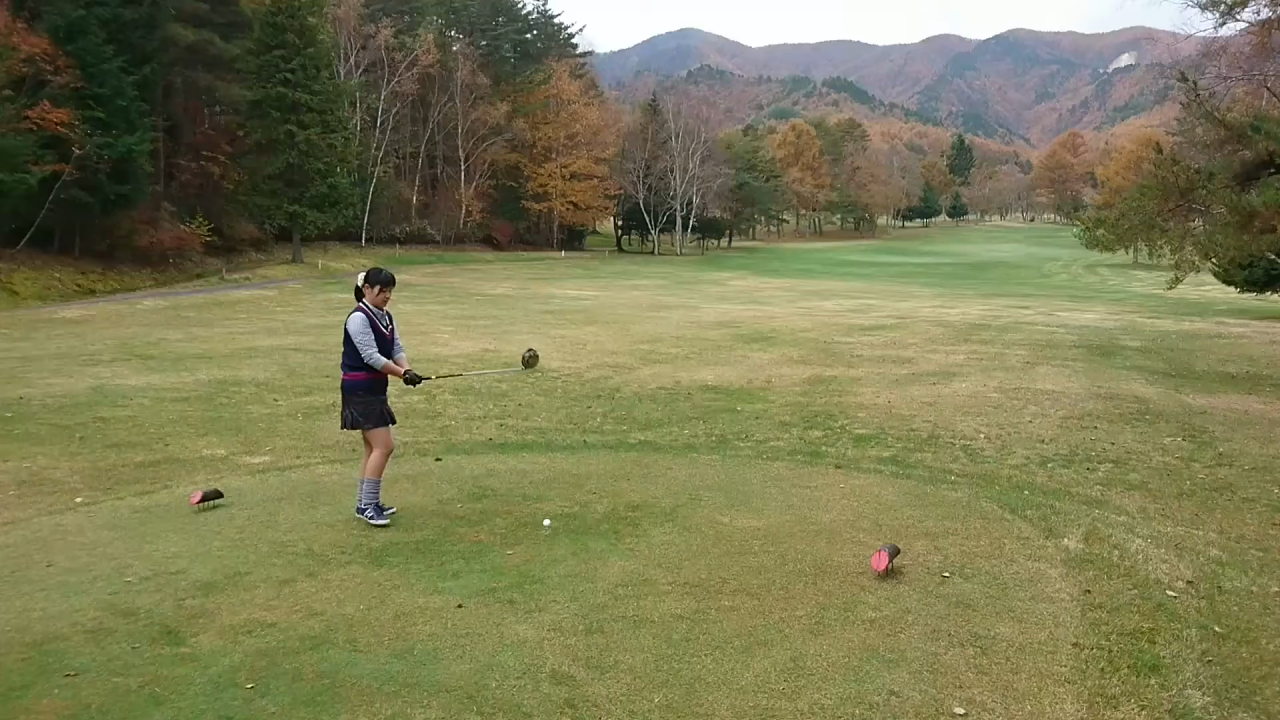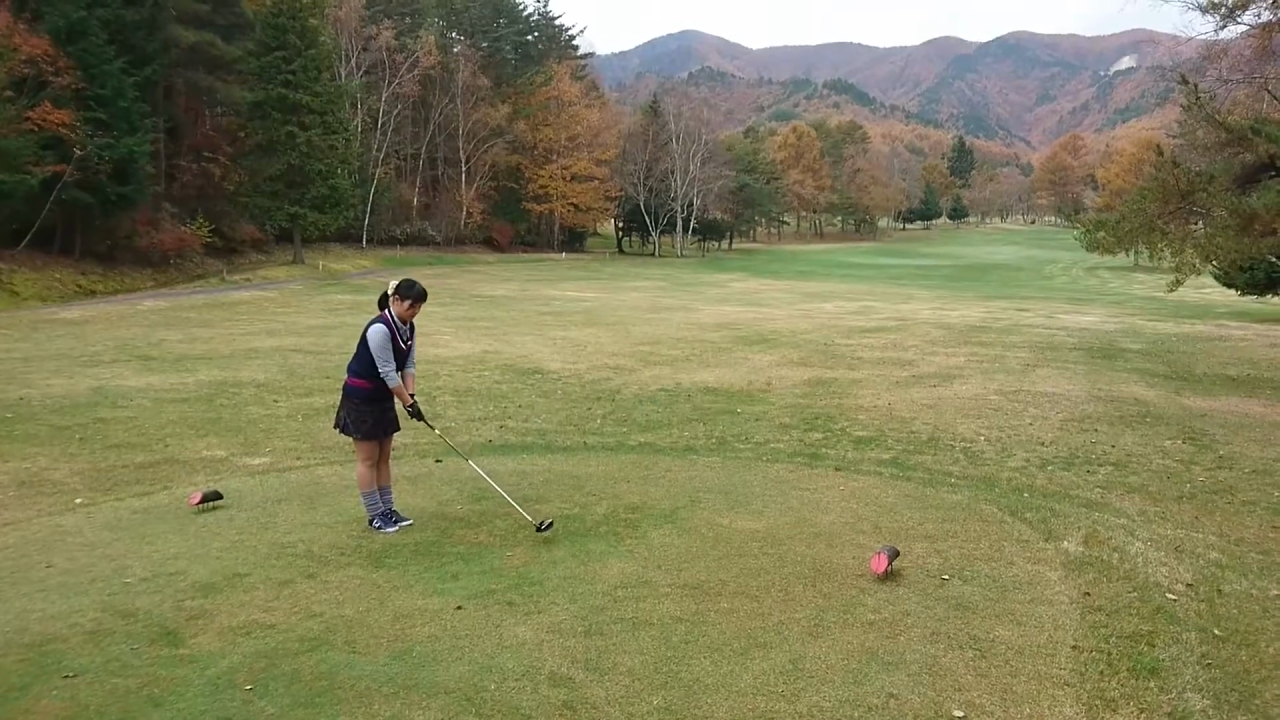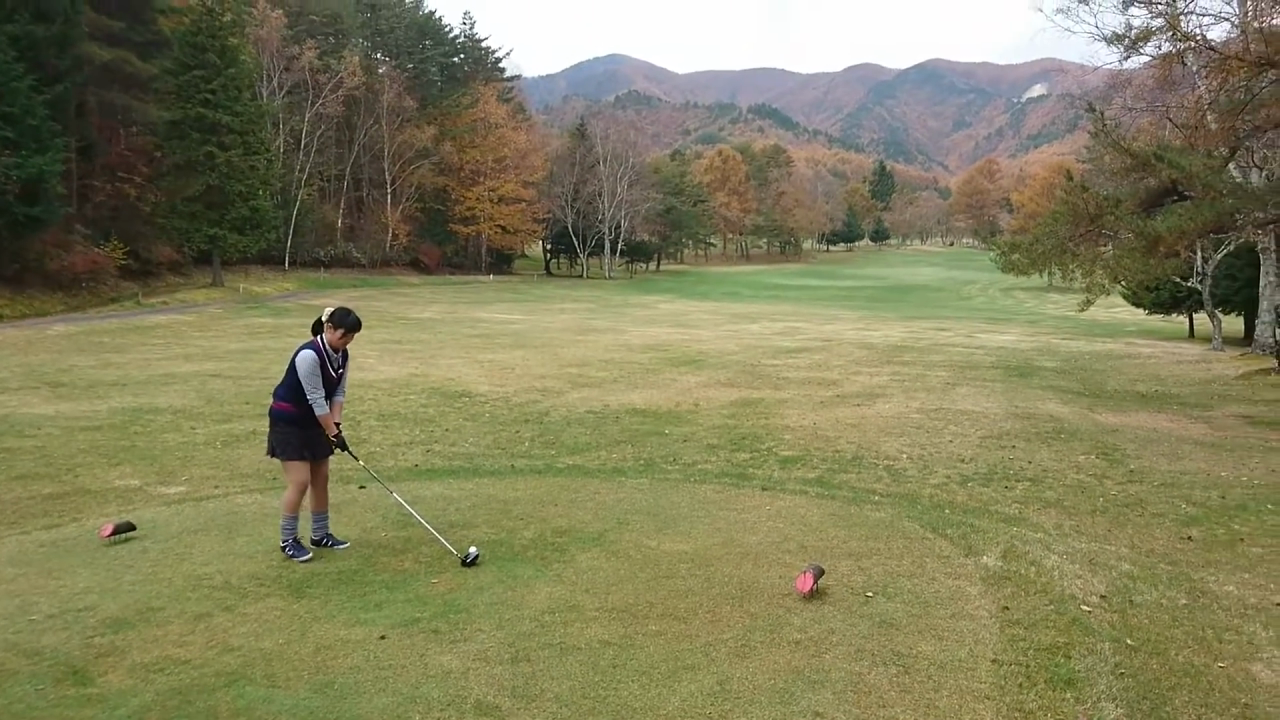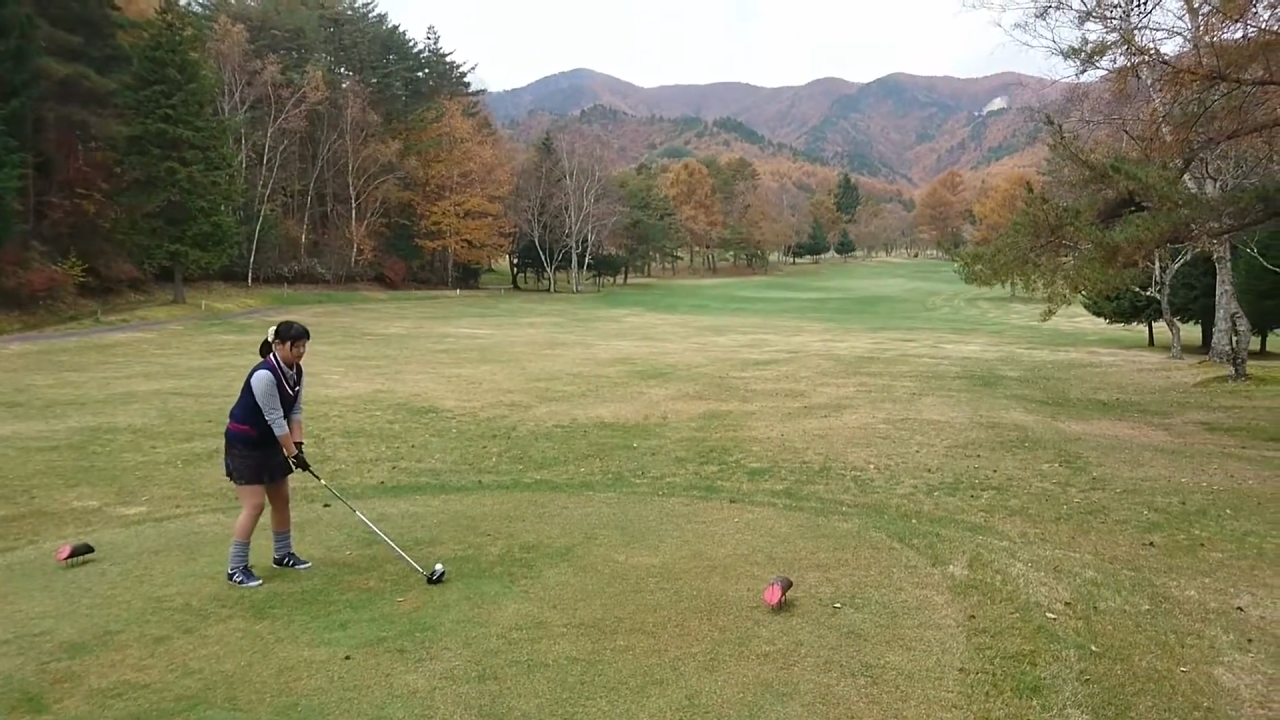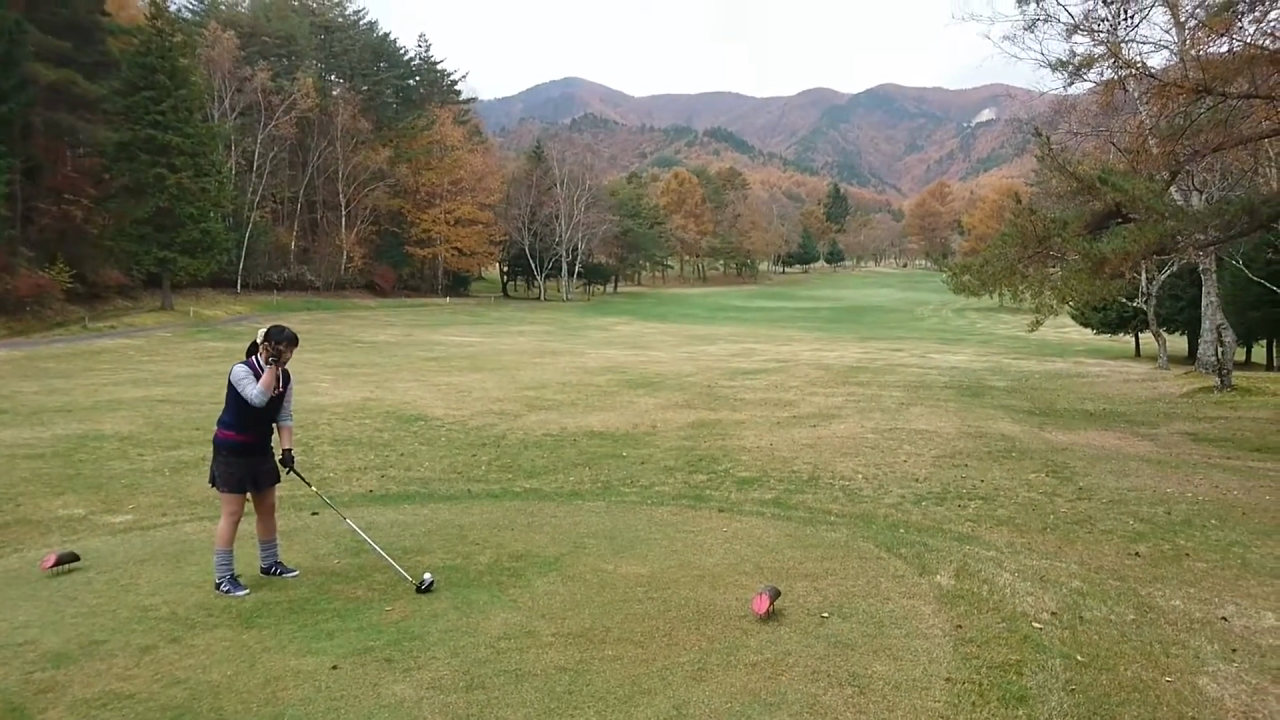
dt=1s
person 1, frame 1
left shoulder: (386, 318)
right shoulder: (358, 318)
left elbow: (396, 349)
right elbow: (371, 357)
left wrist: (406, 370)
right wrist: (403, 374)
left hip: (376, 389)
right hip: (360, 391)
left knee: (375, 448)
right knee: (384, 446)
left ankle: (366, 502)
right ankle: (369, 506)
person 1, frame 2
left shoulder: (408, 328)
right shoulder: (379, 329)
left elbow: (408, 365)
right elbow: (388, 372)
left wrist: (411, 395)
right wrist: (408, 402)
left hip: (383, 397)
right hip: (361, 398)
left knee: (383, 457)
right knee: (368, 459)
left ankle: (387, 509)
right ankle: (375, 515)
person 1, frame 3
left shoulder: (341, 355)
right shoulder: (309, 355)
left elbow: (338, 392)
right elbow: (316, 399)
left wrist: (336, 425)
right wrist: (333, 432)
left hip: (313, 422)
right hip: (288, 422)
left knee: (320, 479)
right knee: (299, 481)
left ankle: (320, 534)
right ankle: (289, 539)
person 1, frame 4
left shoulder: (295, 371)
right shoulder: (264, 375)
left elbow: (295, 411)
right elbow: (275, 419)
left wrist: (297, 445)
right wrist: (294, 453)
left hip: (268, 442)
right hip: (244, 443)
left knee: (281, 499)
right knee: (254, 505)
left ankle: (282, 555)
right ankle: (236, 568)
person 1, frame 5
left shoulder: (284, 377)
right shoulder: (241, 370)
left elbow: (284, 416)
right elbow: (258, 398)
left wrist: (287, 449)
right wrist: (271, 364)
left hip: (261, 449)
right hip: (232, 450)
left knee: (267, 508)
right knee: (232, 514)
left ankle: (270, 563)
right ankle: (223, 577)
